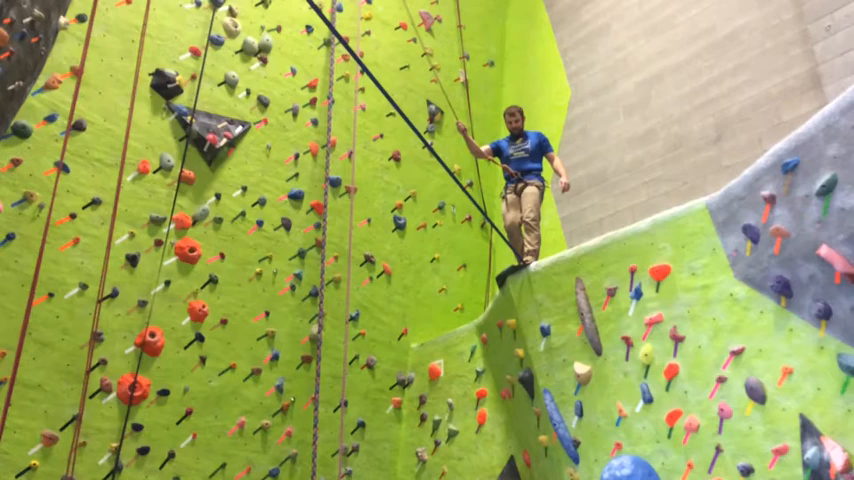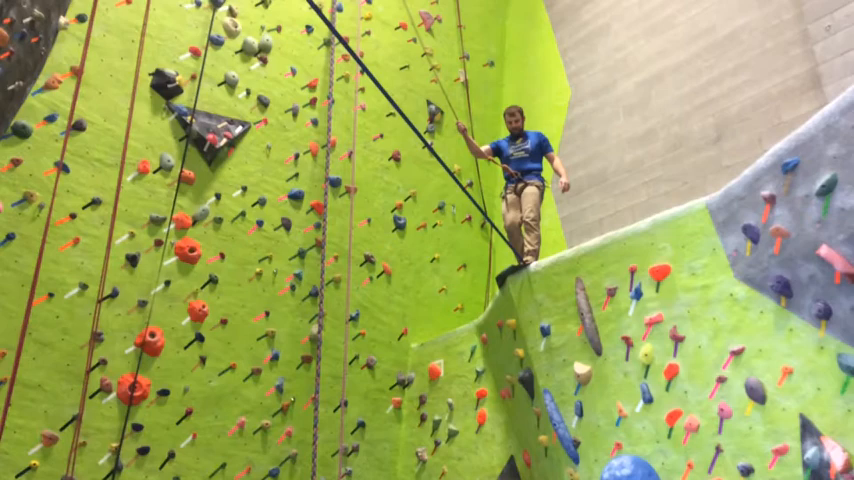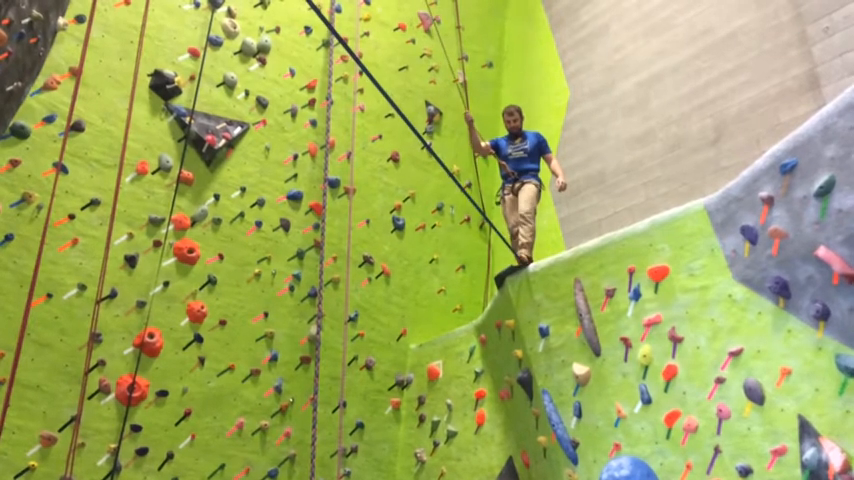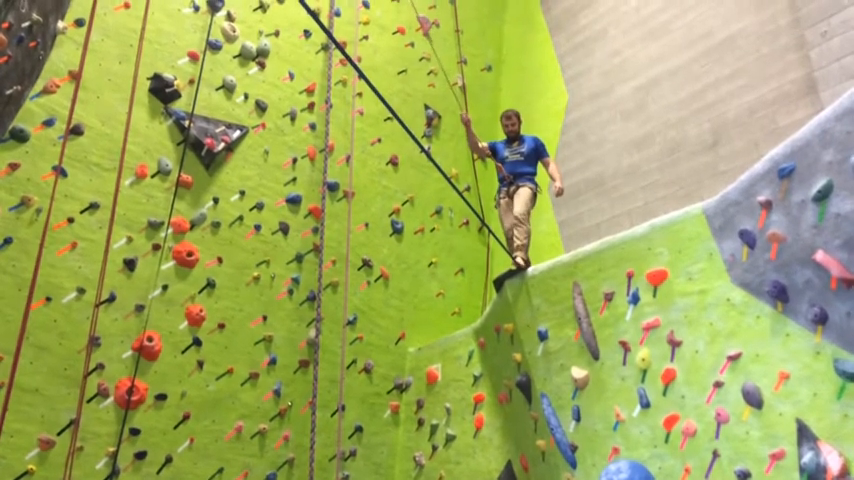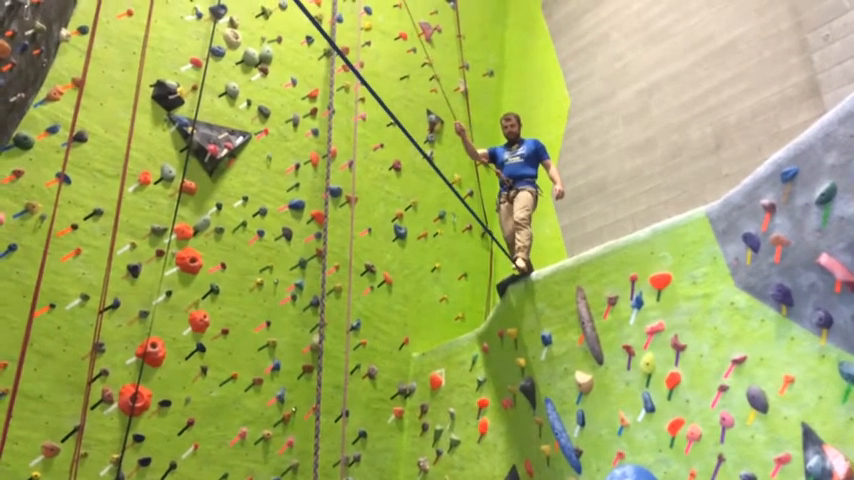
dt=1s
person 1, frame 1
left shoulder: (537, 137)
right shoulder: (501, 144)
left elbow: (553, 159)
right elbow: (479, 152)
left wrist: (563, 176)
right wrist: (466, 135)
left hip: (532, 182)
right hip: (511, 187)
left knee: (530, 219)
right knee: (511, 223)
left ankle: (530, 261)
right ankle: (523, 261)
person 1, frame 2
left shoulder: (537, 137)
right shoulder: (501, 144)
left elbow: (553, 159)
right elbow: (479, 152)
left wrist: (563, 176)
right wrist: (466, 135)
left hip: (532, 182)
right hip: (511, 187)
left knee: (530, 219)
right knee: (511, 223)
left ankle: (530, 260)
right ankle: (522, 260)
person 1, frame 3
left shoulder: (535, 137)
right shoulder: (499, 143)
left elbow: (551, 160)
right elbow: (479, 148)
left wrist: (560, 176)
right wrist: (471, 126)
left hip: (529, 182)
right hip: (508, 187)
left knee: (525, 213)
right knee: (514, 227)
left ankle: (525, 254)
right ankle: (525, 263)
person 1, frame 4
left shoulder: (533, 141)
right shoulder: (497, 146)
left elbow: (549, 164)
right elbow: (477, 148)
left wrist: (557, 180)
right wrist: (468, 128)
left hip: (525, 185)
right hip: (504, 190)
left knee: (520, 214)
right knee: (509, 230)
left ankle: (520, 256)
right ankle: (524, 267)
person 1, frame 5
left shoulder: (534, 144)
right shoulder: (498, 151)
left elbow: (549, 166)
right elbow: (475, 155)
left wrist: (558, 183)
right wrist: (464, 136)
left hip: (525, 188)
right hip: (505, 194)
left knee: (521, 219)
right knee: (509, 235)
left ankle: (521, 259)
right ankle: (527, 272)
